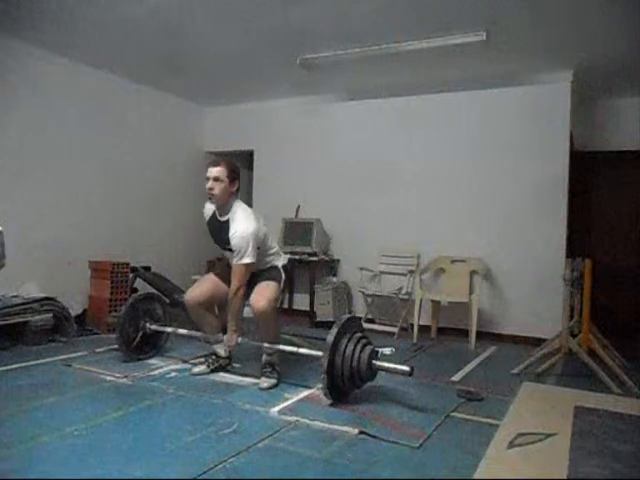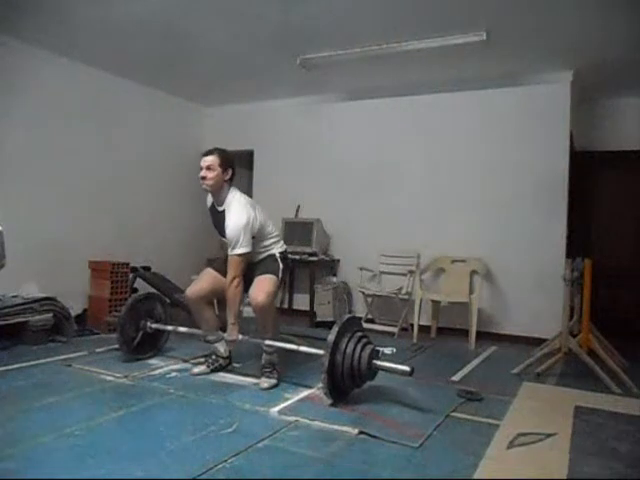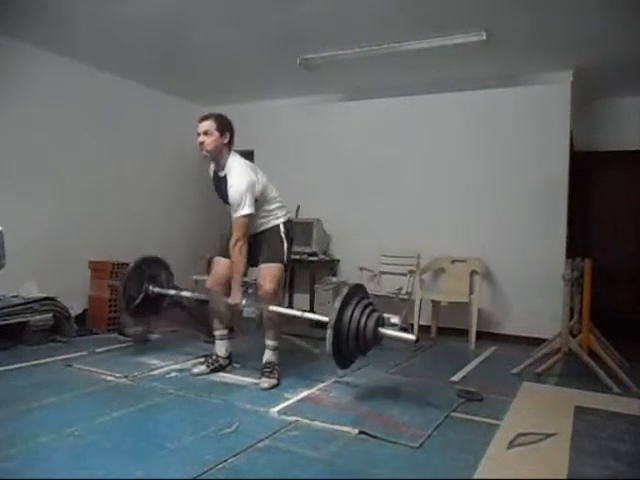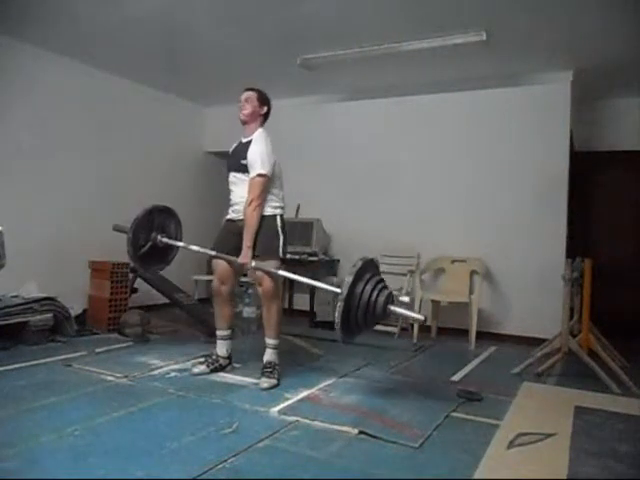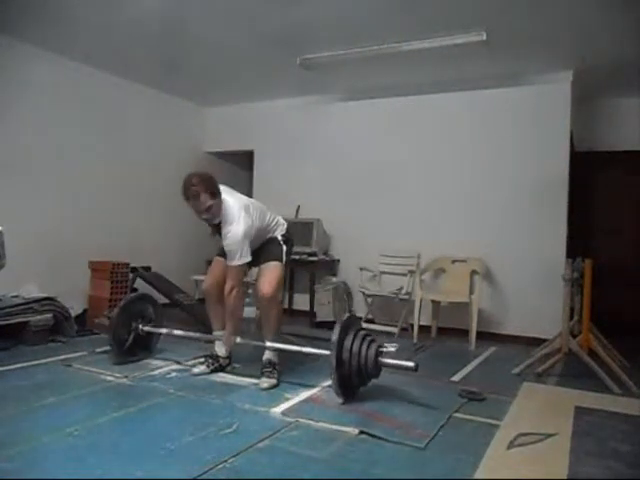
dt=1s
person 1, frame 1
left shoulder: (243, 227)
right shoulder: (210, 209)
left elbow: (237, 287)
left wrist: (233, 331)
left hip: (269, 268)
right hip: (238, 262)
left knee: (260, 304)
right knee: (193, 298)
left ankle: (270, 361)
right ankle: (221, 353)
person 1, frame 2
left shoulder: (238, 215)
right shoulder: (212, 199)
left elbow: (235, 278)
left wrist: (232, 325)
left hip: (268, 256)
right hip: (239, 256)
left knee: (260, 299)
right knee: (194, 294)
left ankle: (269, 360)
right ankle: (221, 353)
person 1, frame 3
left shoulder: (240, 177)
right shoulder: (214, 167)
left elbow: (239, 242)
left wrist: (236, 289)
left hip: (272, 228)
right hip: (245, 228)
left knee: (267, 289)
right knee: (213, 285)
left ankle: (270, 361)
right ankle: (221, 354)
person 1, frame 4
left shoulder: (261, 145)
right shoulder: (237, 146)
left elbow: (255, 201)
left wrist: (247, 248)
right wrist: (237, 237)
left hip: (265, 221)
right hip: (234, 220)
left knee: (267, 288)
right knee: (220, 286)
left ankle: (270, 361)
right ankle: (222, 354)
person 1, frame 5
left shoulder: (235, 226)
right shoulder: (209, 197)
left elbow: (234, 287)
left wrist: (230, 333)
left hip: (272, 238)
right hip: (249, 237)
left knee: (267, 292)
right knee: (210, 287)
left ankle: (269, 359)
right ankle: (221, 354)
